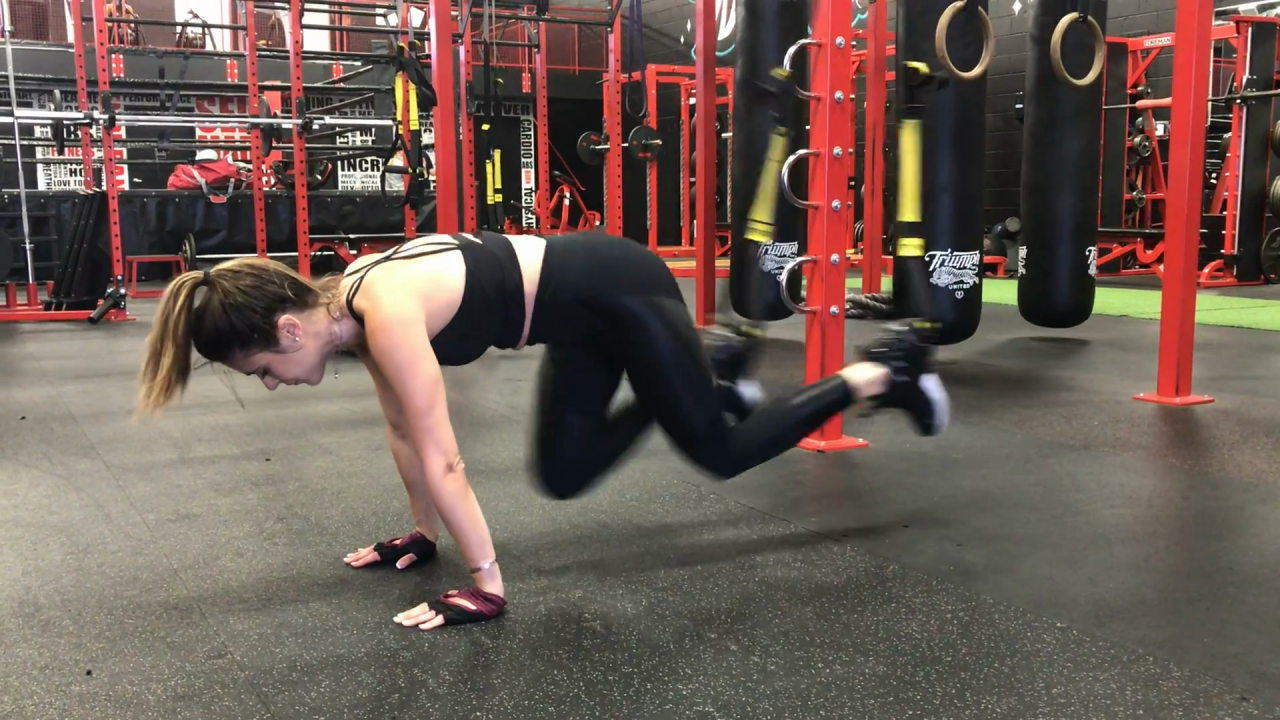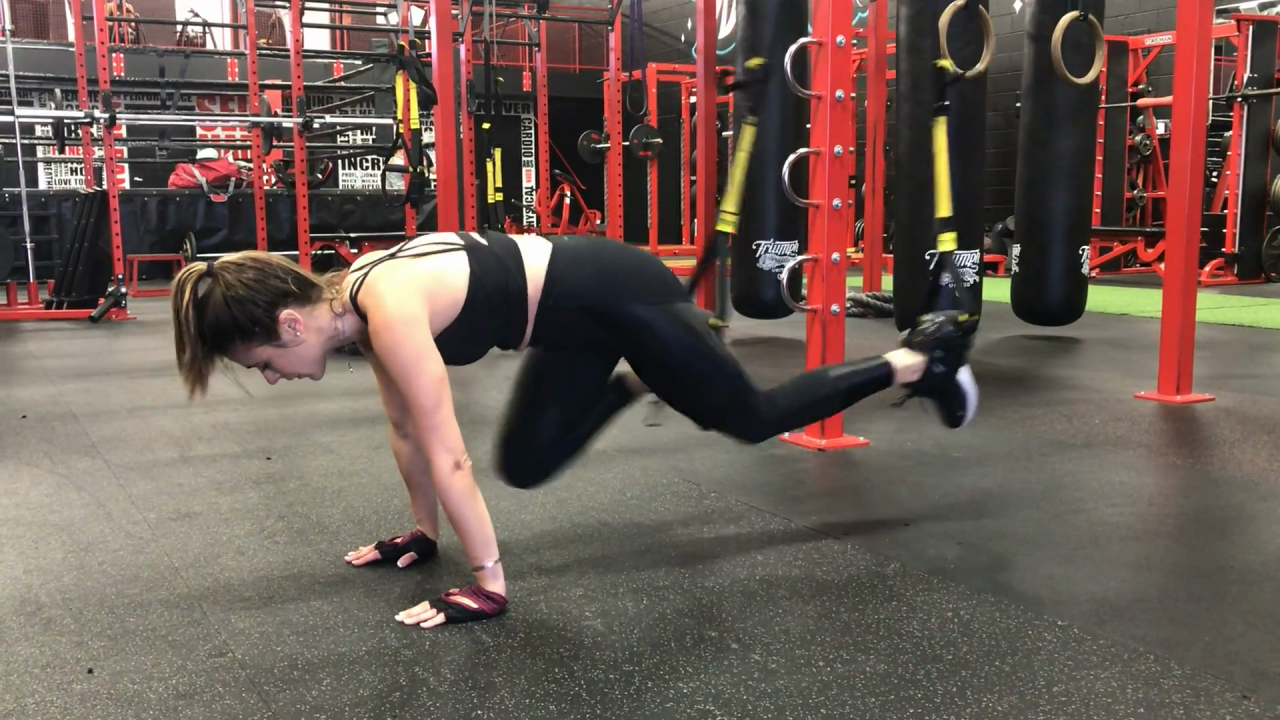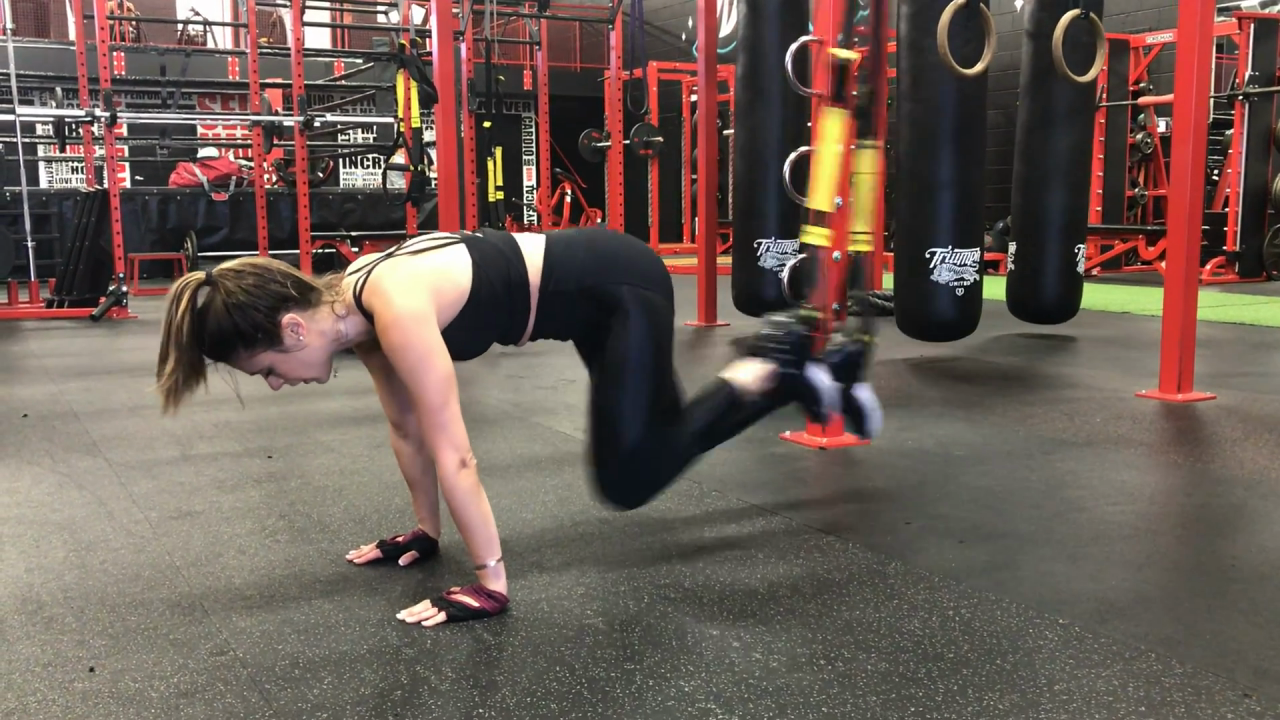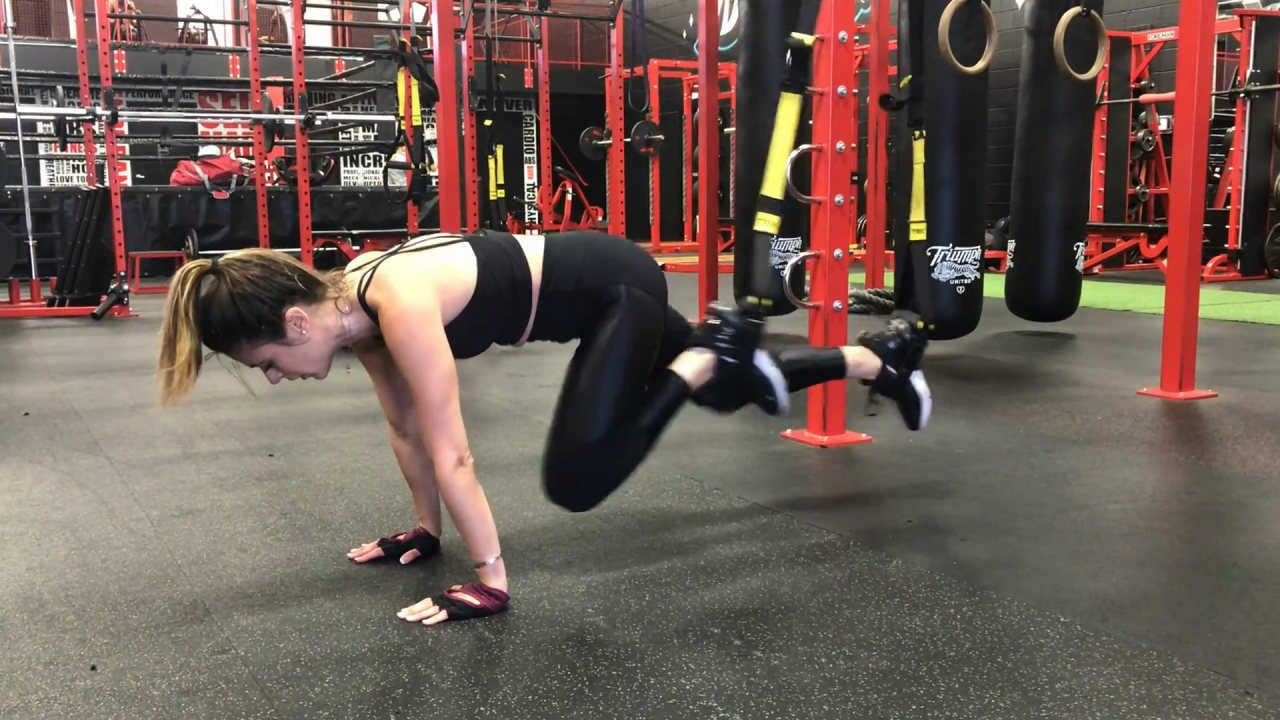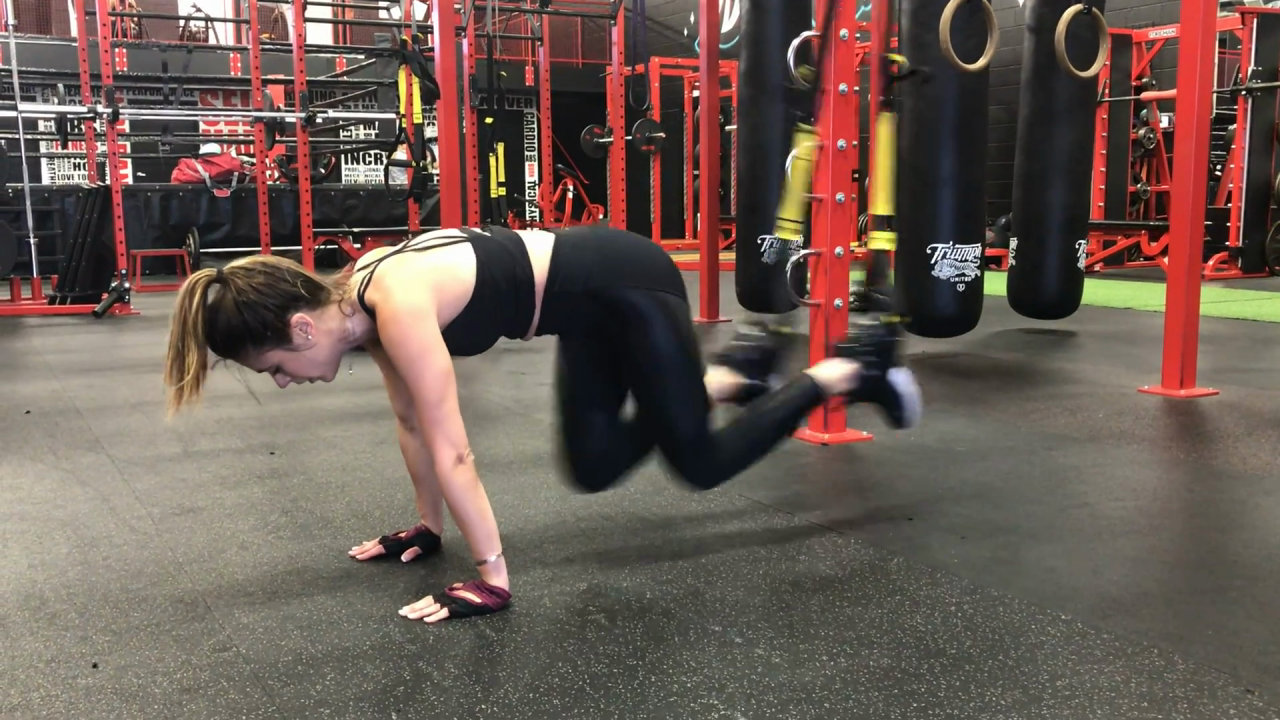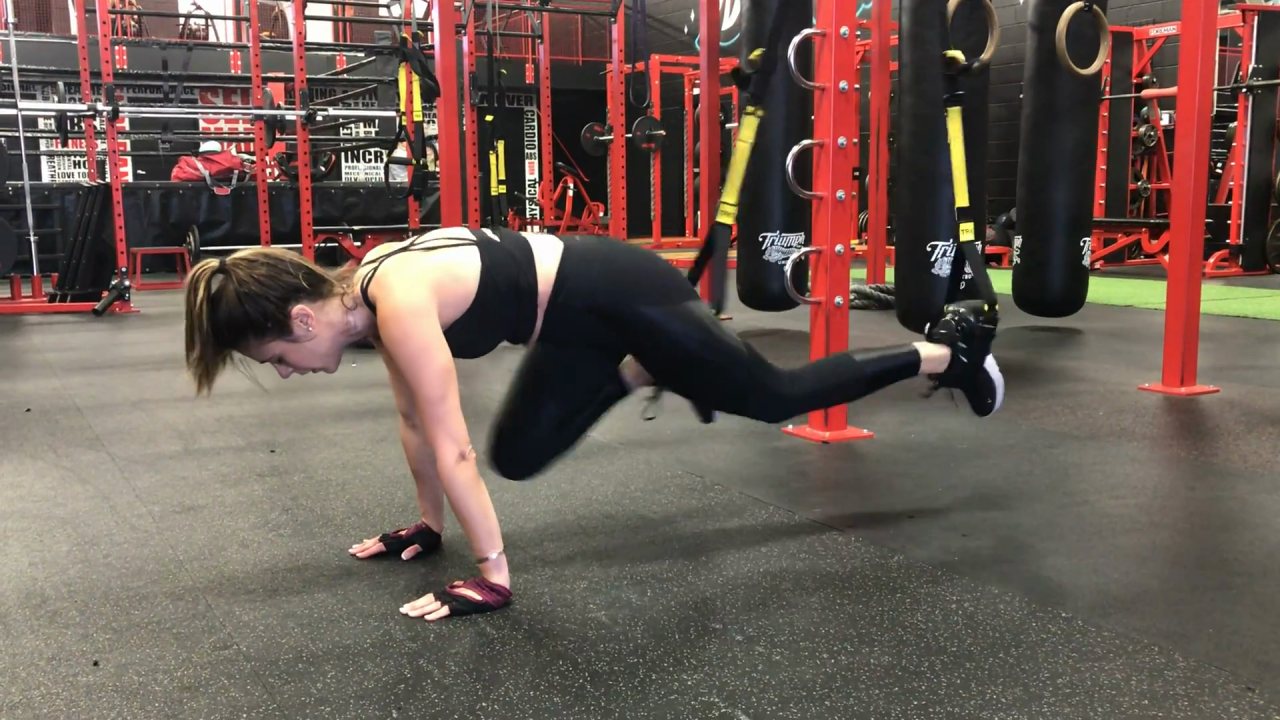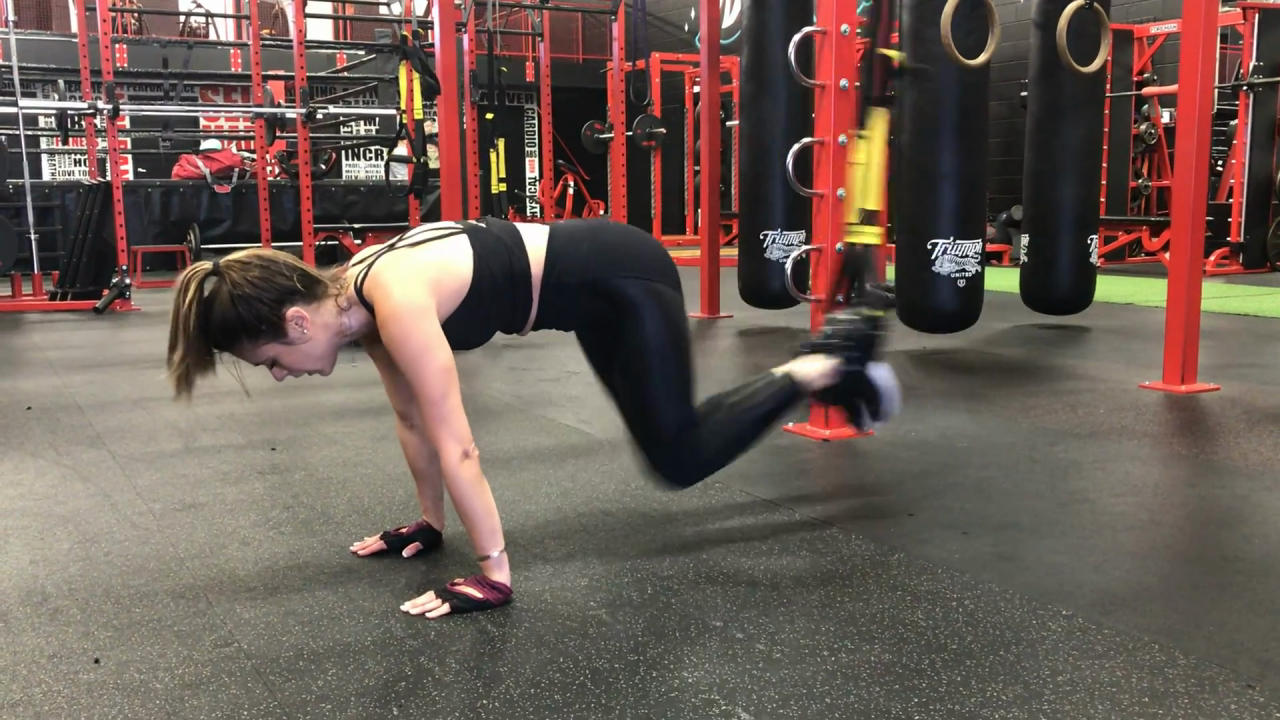
dt=0.2s
person 1, frame 1
left shoulder: (386, 314)
right shoulder: (346, 304)
left elbow: (442, 458)
right elbow: (404, 431)
left wrist: (486, 584)
right wrist: (422, 533)
left hip: (612, 294)
right hip: (579, 303)
left knee: (722, 450)
right knee: (564, 478)
left ankle: (880, 373)
right ankle: (706, 377)
person 1, frame 2
left shoulder: (388, 312)
right shoulder: (357, 293)
left elbow: (446, 455)
right elbow: (406, 429)
left wrist: (490, 582)
right wrist: (423, 531)
left hip: (615, 295)
right hip: (576, 303)
left knee: (752, 418)
right knee: (525, 462)
left ankle: (921, 361)
right ankle: (635, 380)
person 1, frame 3
left shoulder: (394, 310)
right shoulder: (344, 303)
left elbow: (450, 453)
right elbow: (406, 428)
left wrist: (491, 581)
right wrist: (425, 531)
left hip: (617, 284)
right hip: (574, 289)
left knee: (628, 484)
right knee: (650, 445)
left ankle: (773, 367)
right ankle: (826, 379)
person 1, frame 4
left shoulder: (397, 306)
right shoulder: (352, 304)
left elbow: (449, 451)
right elbow: (405, 427)
left wrist: (490, 579)
right wrist: (425, 529)
left hip: (613, 285)
right hip: (585, 289)
left knee: (574, 482)
right knee: (730, 393)
left ankle: (706, 354)
right ankle: (880, 359)
person 1, frame 5
left shoulder: (394, 308)
right shoulder: (354, 302)
left elbow: (450, 449)
right elbow: (412, 423)
left wrist: (492, 576)
right wrist: (427, 527)
left hip: (622, 287)
right hip: (590, 289)
left knee: (701, 462)
right knee: (593, 470)
left ankle: (850, 369)
right ankle: (729, 374)
person 1, frame 6
left shoulder: (395, 304)
right shoulder: (370, 286)
left elbow: (452, 446)
right elbow: (414, 420)
left wrist: (492, 574)
right wrist: (426, 523)
left hip: (619, 296)
right hip: (585, 307)
left knee: (775, 394)
right knee: (517, 455)
left ankle: (948, 353)
right ankle: (639, 371)
person 1, frame 7
left shoulder: (393, 300)
right shoulder: (351, 295)
left elbow: (453, 443)
right elbow: (407, 416)
left wrist: (493, 571)
right wrist: (429, 522)
left hip: (621, 275)
right hip: (580, 282)
left knee: (682, 461)
right knee: (679, 436)
left ankle: (832, 362)
right ankle: (835, 374)
